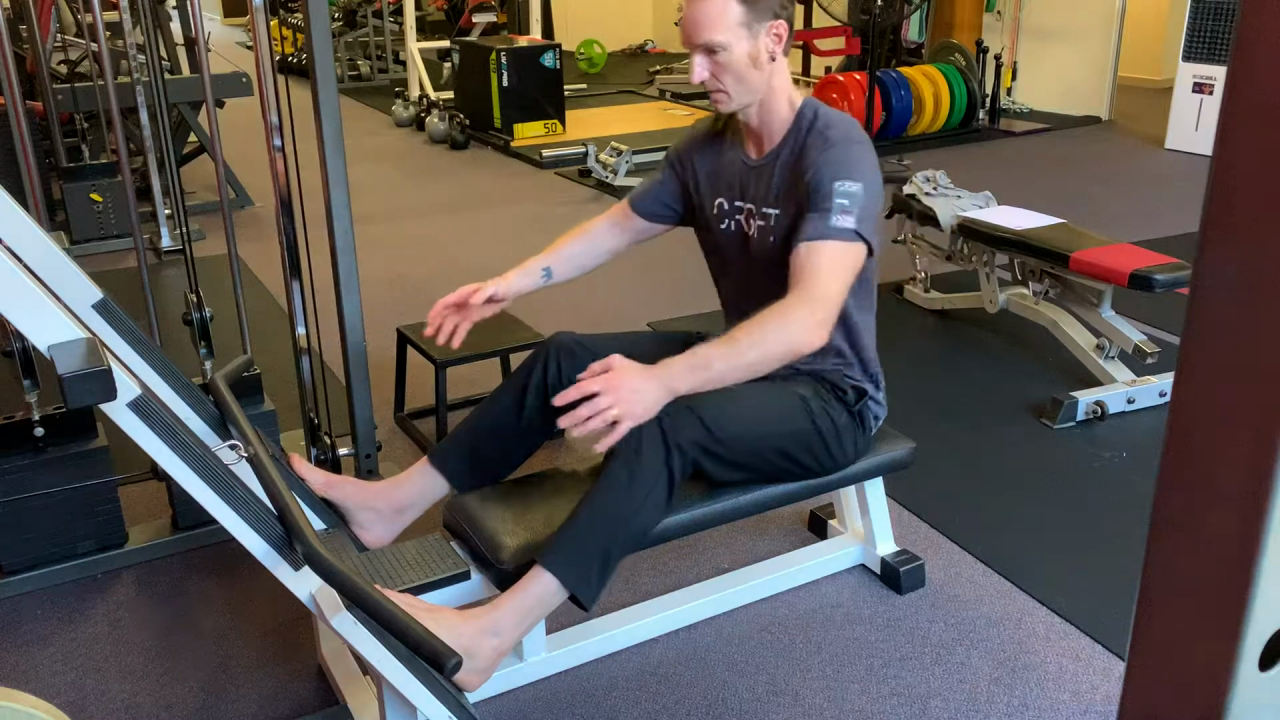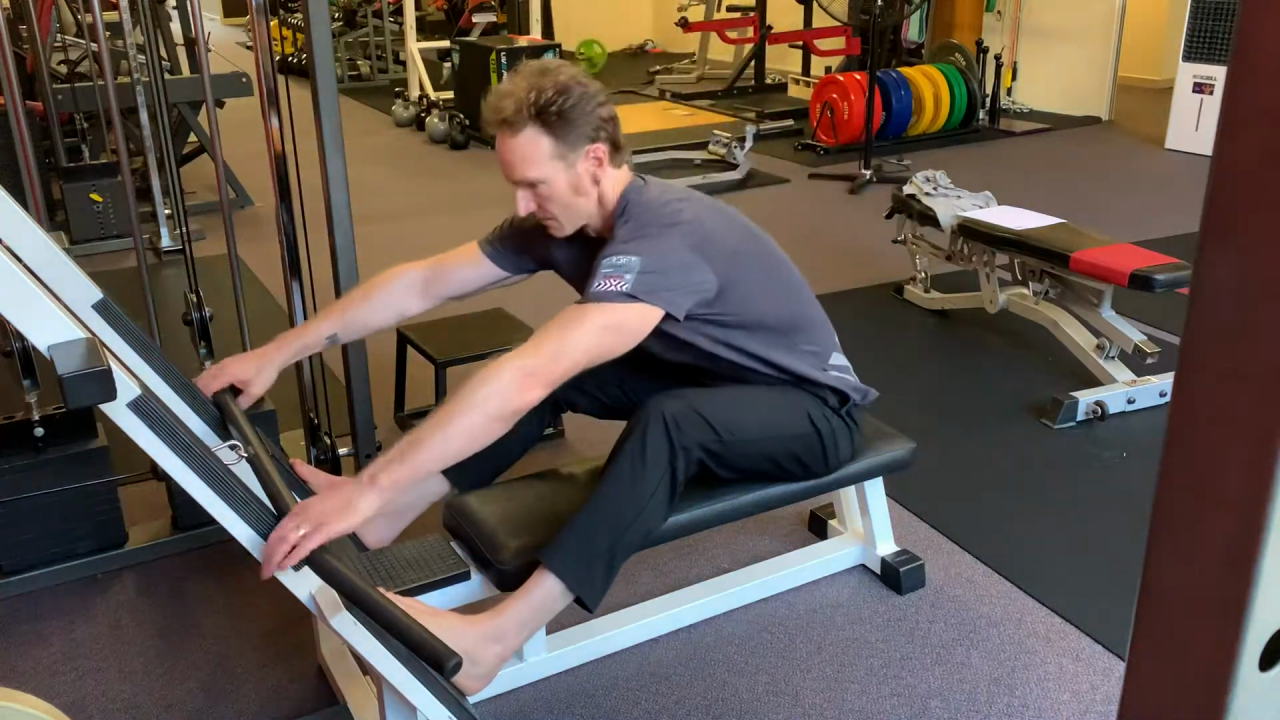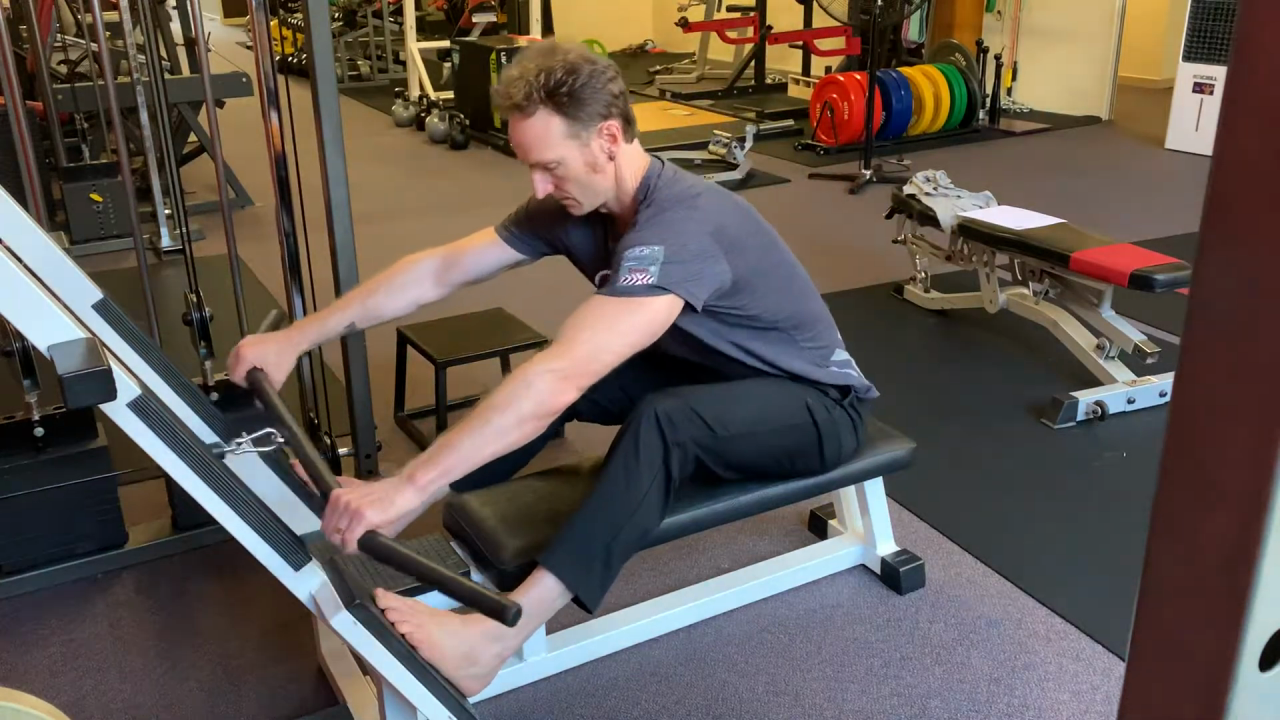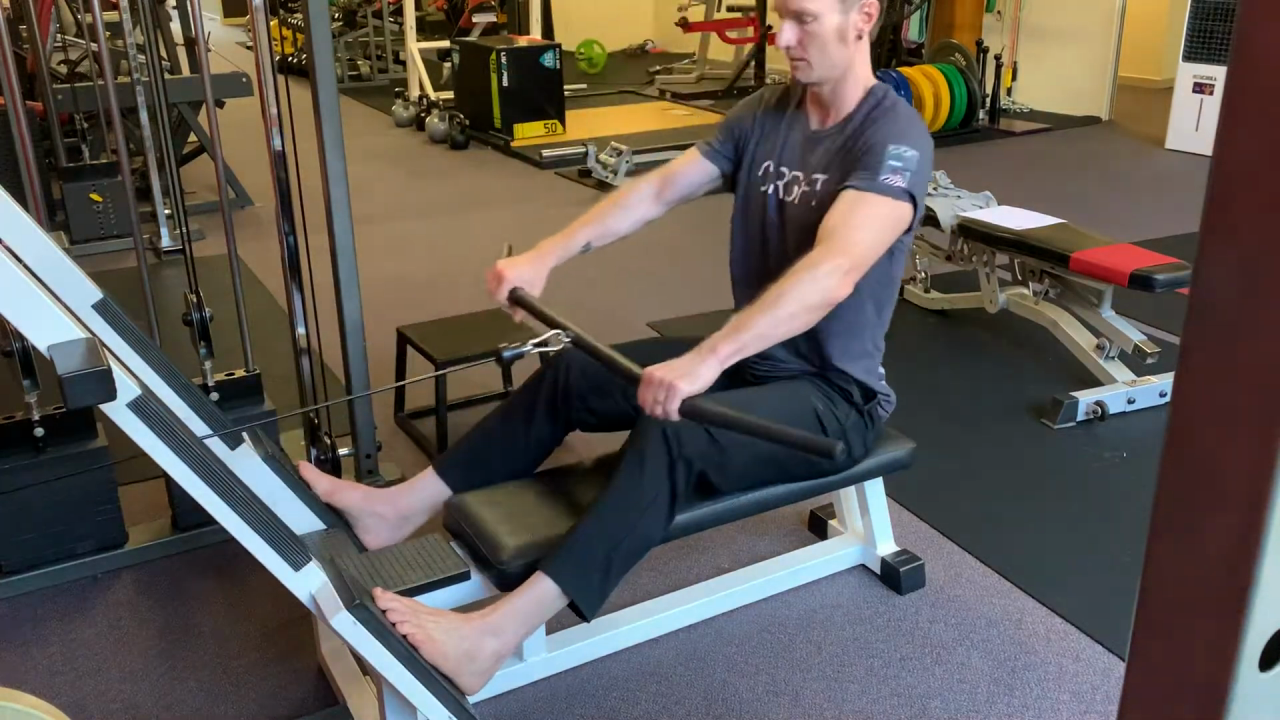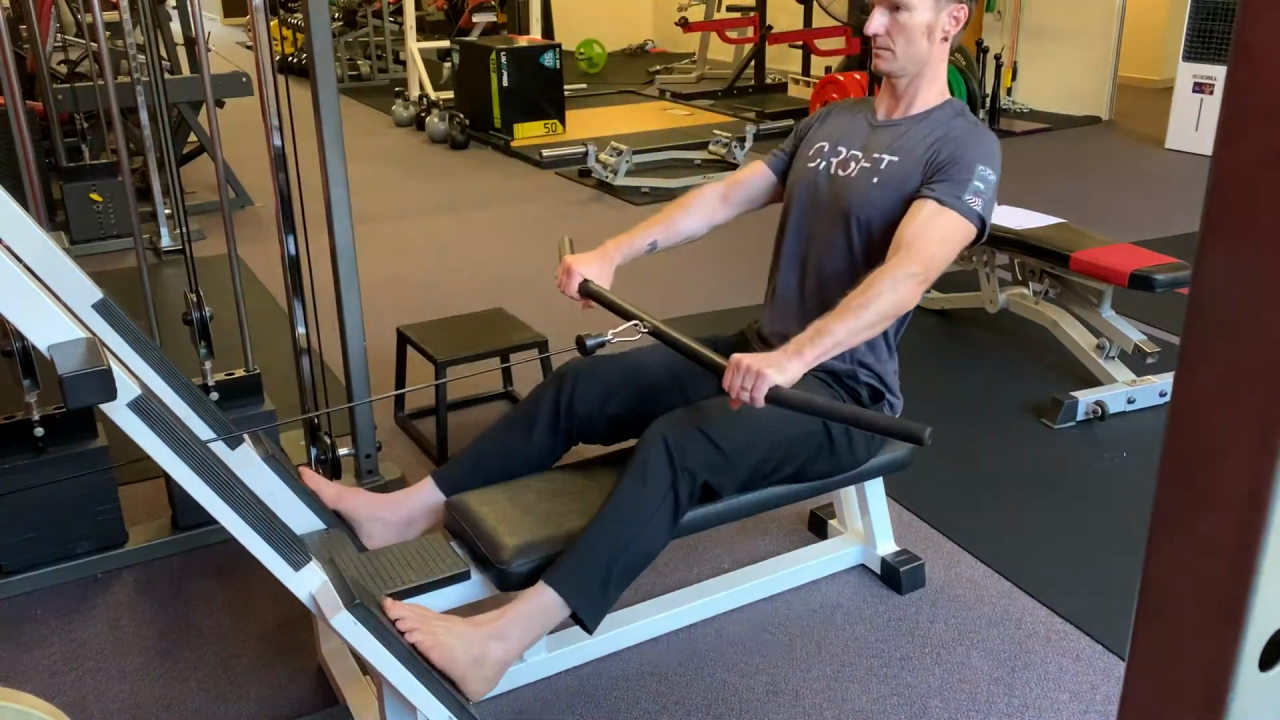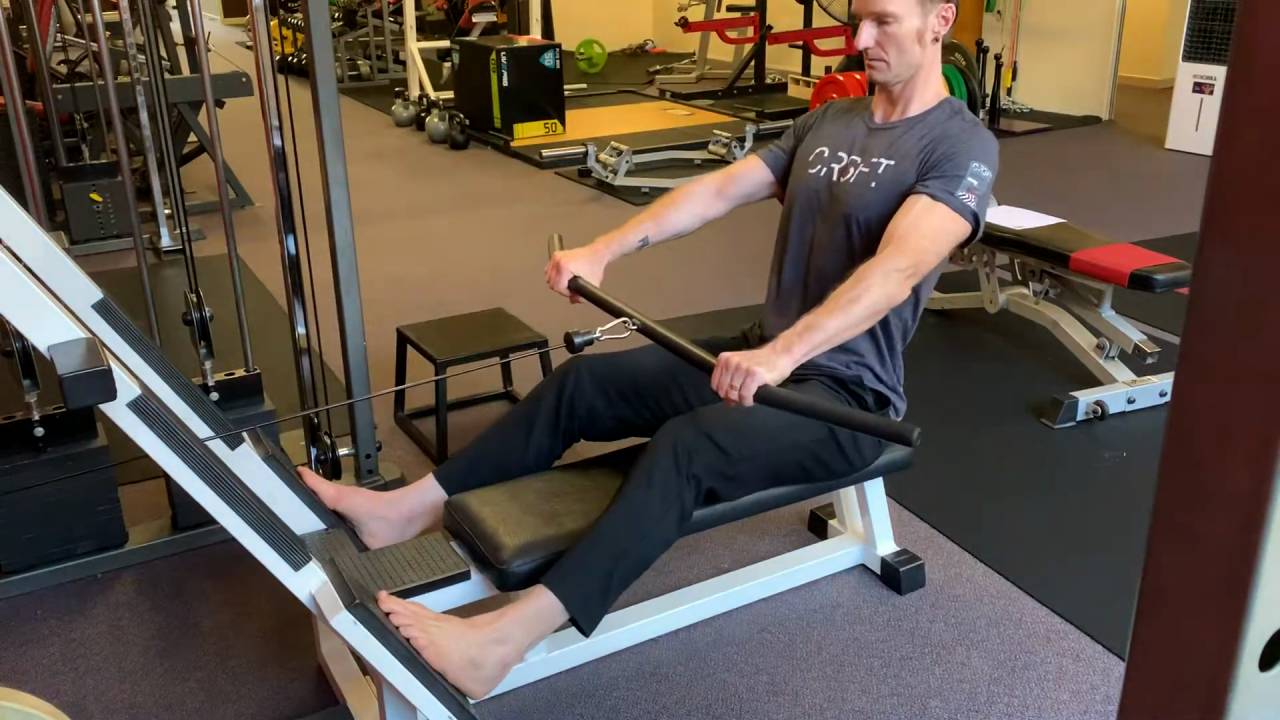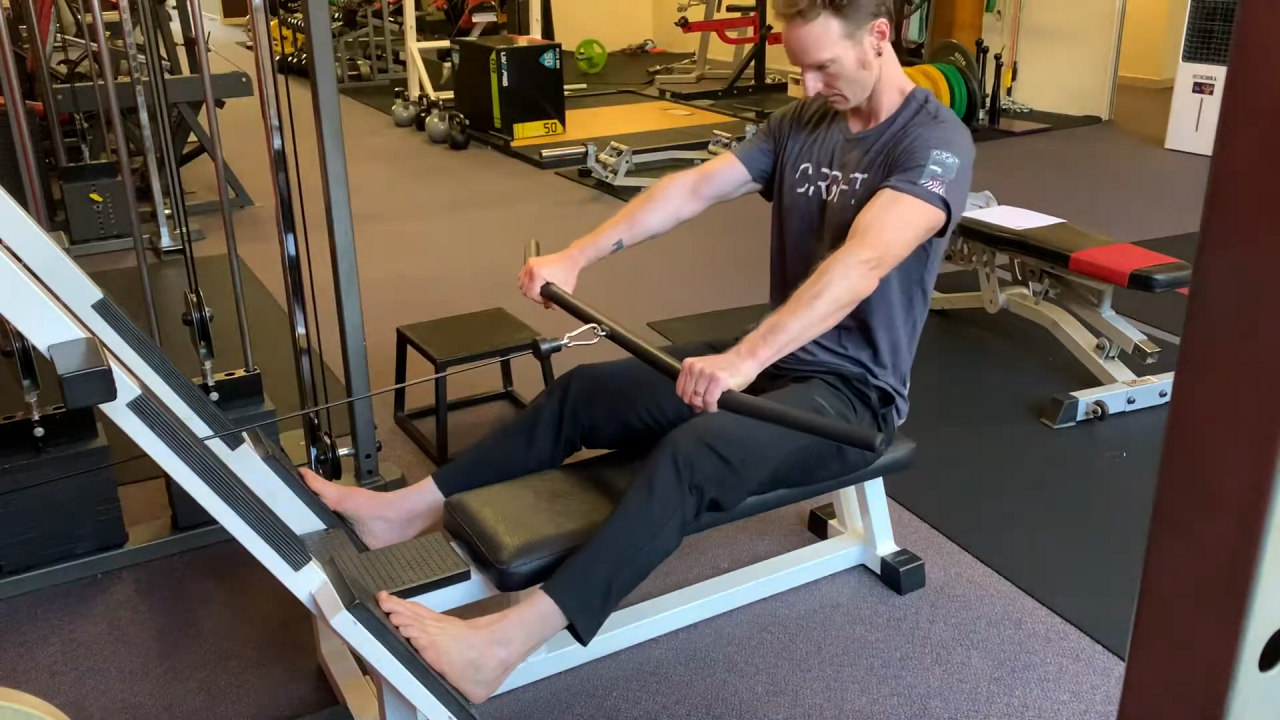
dt=0.7s
person 1, frame 1
left shoulder: (834, 152)
right shoulder: (710, 147)
left elbow: (808, 318)
right elbow: (620, 225)
left wrist: (662, 383)
right wrist: (516, 280)
left hip: (829, 399)
right hip: (743, 360)
left knee: (664, 427)
right knee: (562, 358)
left ankle: (497, 629)
right ankle: (393, 501)
person 1, frame 2
left shoulder: (662, 238)
right shoulder: (559, 220)
left elbow: (521, 383)
right elbow: (421, 284)
left wrist: (367, 490)
right wrist: (275, 354)
left hip: (810, 406)
right hip: (715, 371)
left knee: (670, 422)
right knee: (549, 370)
left ankle: (497, 637)
right ankle: (393, 515)
person 1, frame 3
left shoulder: (679, 224)
right shoulder: (576, 201)
left elbow: (560, 379)
right elbow: (440, 270)
left wrist: (407, 486)
right wrist: (296, 339)
left hip: (814, 404)
right hip: (719, 370)
left knee: (665, 419)
right knee: (553, 379)
left ankle: (492, 635)
right ankle: (383, 518)
person 1, frame 4
left shoulder: (891, 137)
right shoulder: (765, 114)
left elbow: (829, 274)
right elbow: (657, 190)
left wrist: (704, 363)
right wrist: (545, 257)
left hip: (835, 396)
right hip: (754, 358)
left knee: (672, 435)
right knee: (571, 372)
left ankle: (495, 635)
right ankle: (401, 507)
person 1, frame 5
left shoulder: (962, 148)
right shoulder: (832, 120)
left elbow: (903, 278)
right elbow: (726, 196)
left wrist: (791, 360)
right wrist: (611, 255)
left hip: (843, 389)
right hip: (760, 353)
left knee: (678, 443)
right knee: (579, 387)
left ankle: (502, 640)
right ankle: (405, 511)
person 1, frame 6
left shoulder: (959, 147)
right shoulder: (829, 121)
left elbow: (894, 272)
right elbow: (719, 190)
left wrist: (781, 356)
right wrist: (602, 251)
left hip: (848, 394)
right hip: (766, 355)
left knee: (686, 448)
right knee: (581, 383)
left ankle: (504, 640)
right ankle: (408, 509)
person 1, frame 7
left shoulder: (935, 143)
right shoulder: (802, 122)
left elbow: (859, 266)
right elbow: (693, 189)
left wrist: (743, 361)
right wrist: (574, 258)
left hip: (853, 392)
right hip: (777, 358)
left knee: (690, 455)
right knee: (584, 393)
left ankle: (503, 643)
right ankle: (408, 510)
